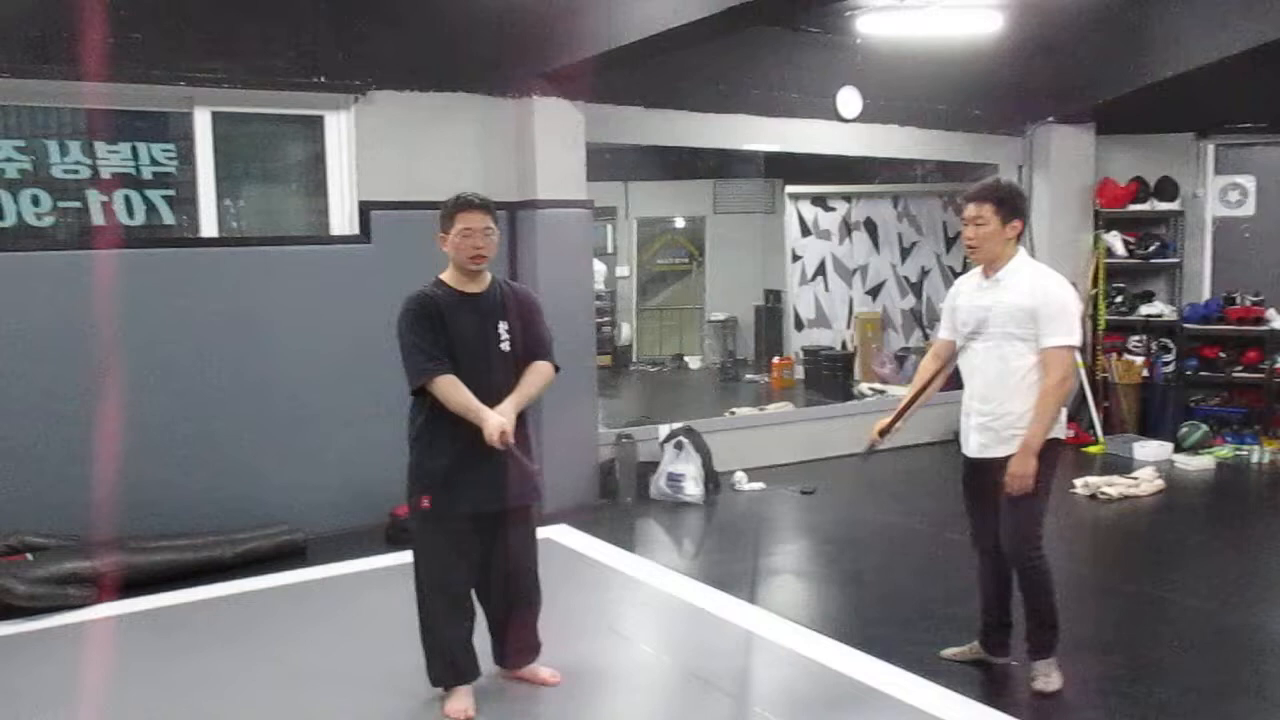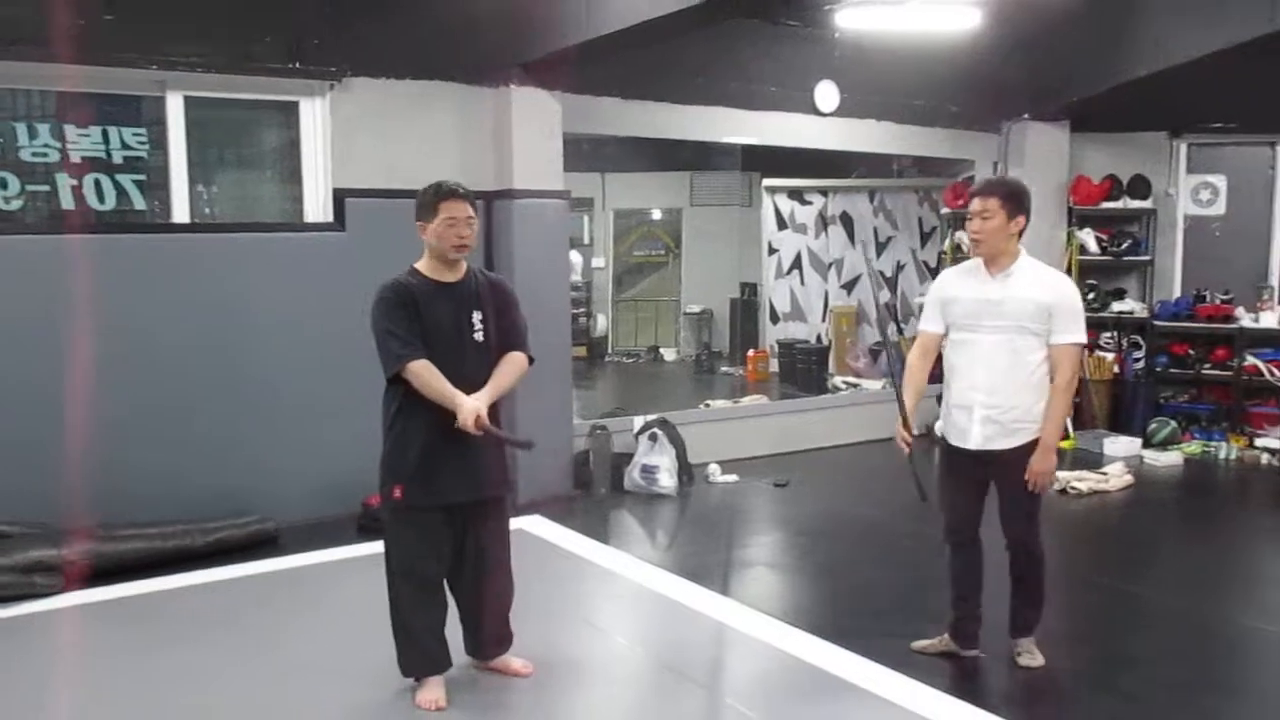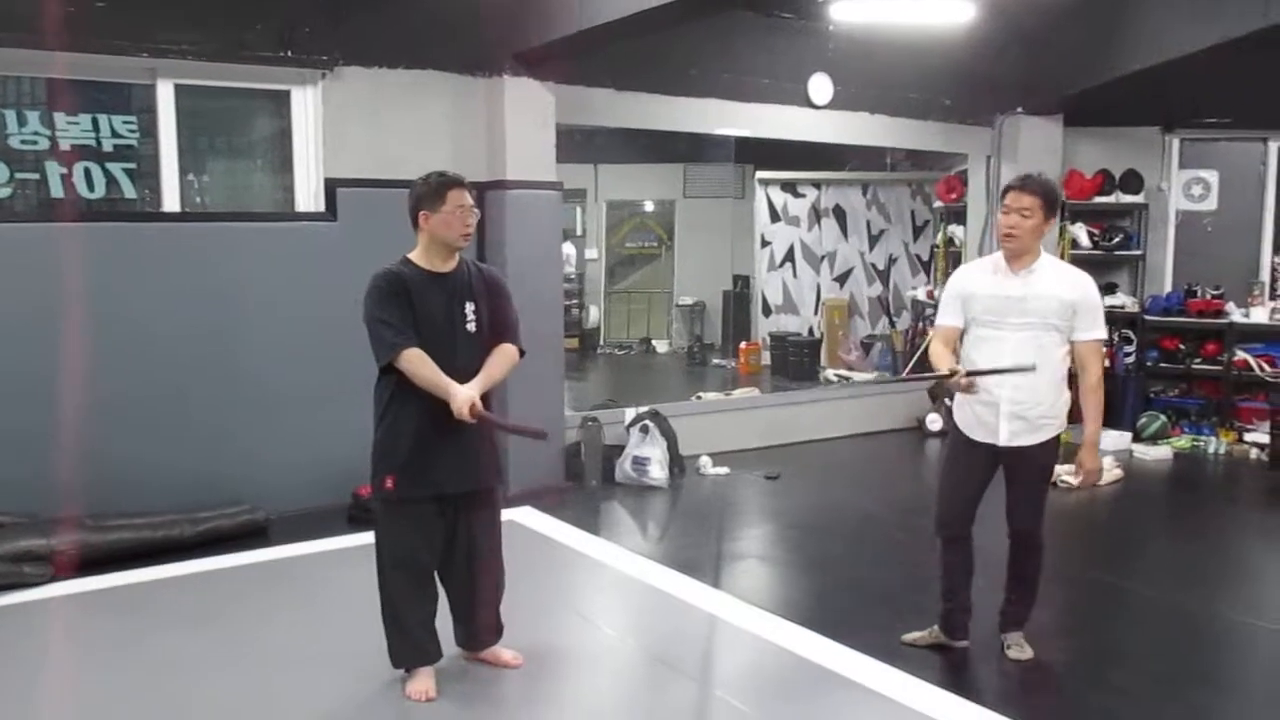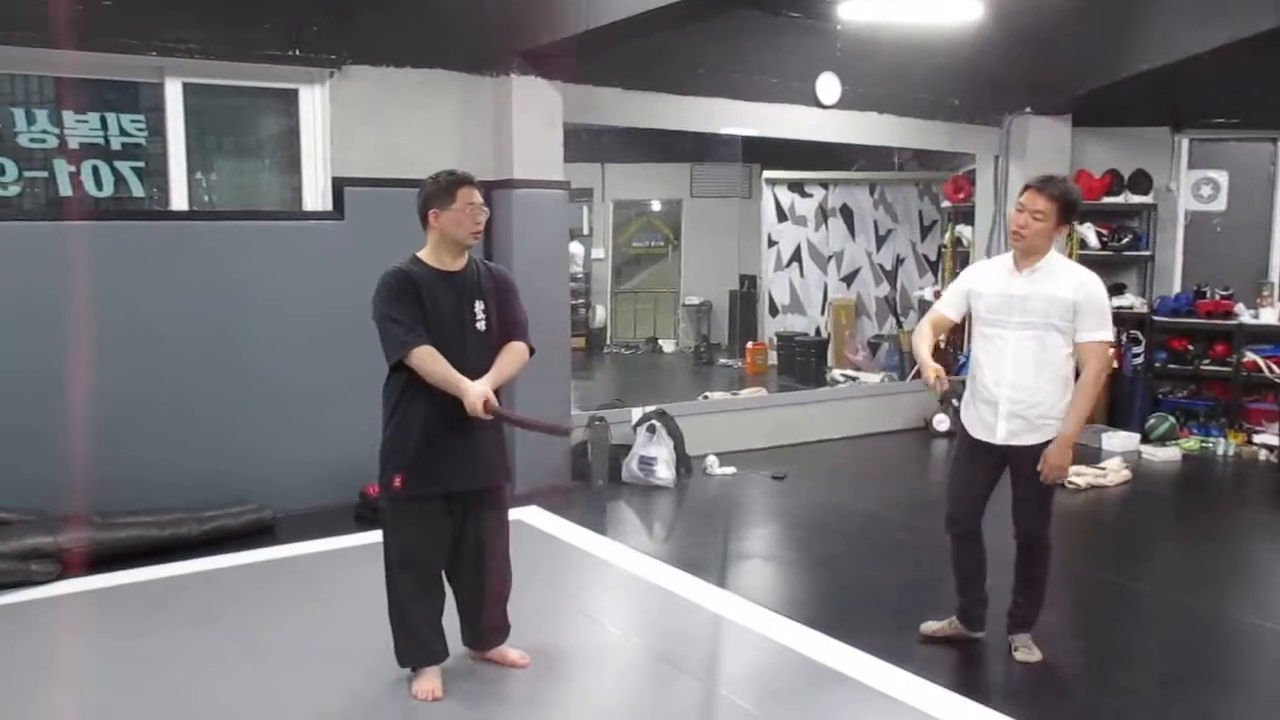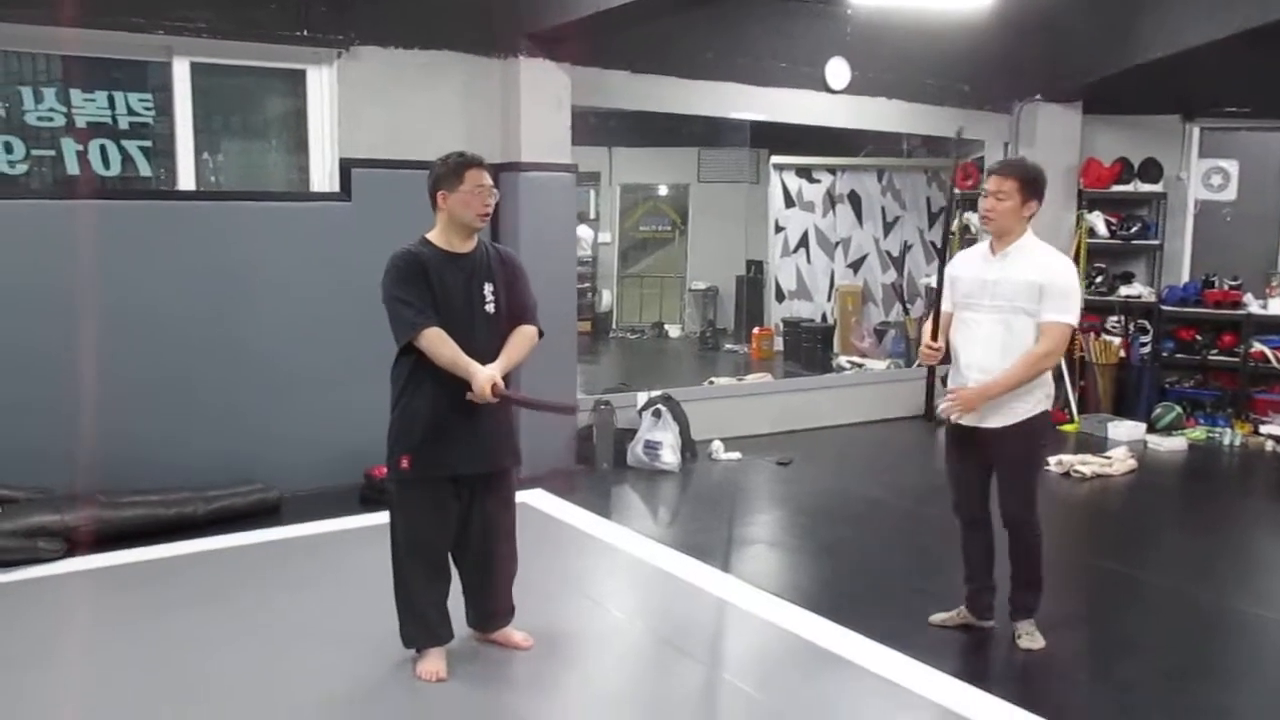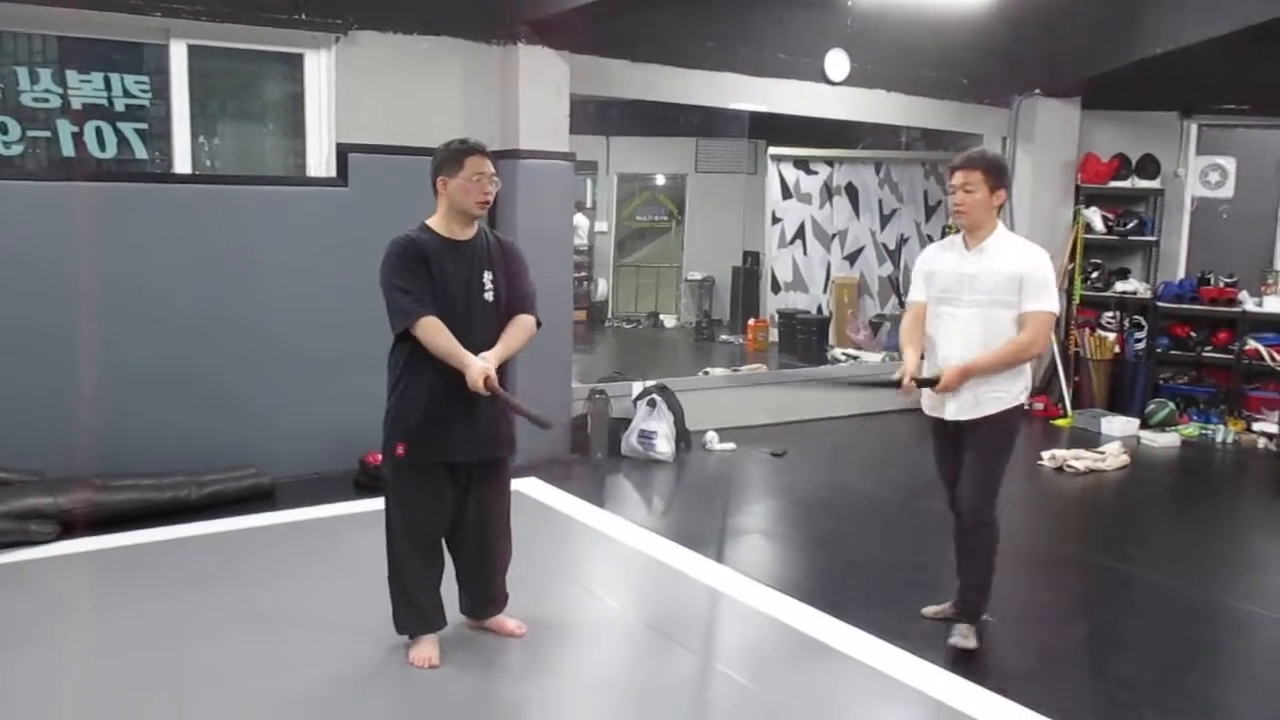
dt=0.4s
person 1, frame 1
left shoulder: (519, 301)
right shoulder: (422, 307)
left elbow: (543, 363)
right elbow: (435, 376)
left wrist: (509, 409)
right wrist: (483, 417)
left hip: (509, 458)
right hip: (444, 464)
left knee: (516, 569)
right knee: (445, 579)
left ankle: (519, 657)
person 1, frame 2
left shoulder: (495, 291)
right shoulder: (396, 296)
left elbow: (517, 355)
right elbow: (411, 364)
left wrist: (484, 398)
right wrist: (459, 403)
left hip: (481, 449)
right hip: (416, 454)
left knee: (488, 561)
right knee: (417, 569)
left ankle: (490, 648)
right ankle: (428, 671)
person 1, frame 3
left shoulder: (487, 283)
right shoulder: (390, 285)
left elbow: (508, 346)
right elbow: (404, 353)
left wrist: (475, 388)
right wrist: (452, 391)
left hip: (473, 440)
right hip: (408, 445)
left knee: (479, 551)
right knee: (408, 559)
left ankle: (480, 638)
right ankle: (419, 660)
person 1, frame 4
left shoulder: (496, 281)
right shoulder: (399, 284)
left elbow: (518, 344)
right elbow: (415, 351)
left wrist: (487, 383)
right wrist: (464, 388)
left hip: (481, 440)
right hip: (417, 443)
left knee: (486, 550)
right knee: (416, 558)
left ankle: (487, 638)
right ankle: (425, 660)
person 1, frame 5
left shoulder: (504, 264)
right shoulder: (408, 265)
left elbow: (527, 327)
right elbow: (425, 333)
left wrist: (497, 368)
right wrist: (473, 370)
left hip: (489, 422)
right hip: (425, 426)
left knee: (492, 533)
right knee: (423, 539)
left ankle: (491, 620)
right ankle: (429, 640)
person 1, frame 6
left shoulder: (504, 252)
right shoulder: (408, 251)
left elbow: (526, 316)
right elbow: (421, 320)
left wrist: (498, 355)
right wrist: (467, 362)
left hip: (487, 411)
right hip: (422, 414)
left knee: (487, 521)
right knee: (417, 526)
left ankle: (485, 607)
right ankle: (422, 627)
person 2, frame 1
left shoulder: (1048, 289)
right shoulder: (962, 289)
left elbow: (1059, 376)
right elbow: (939, 357)
left wrist: (1029, 450)
right wrist: (895, 413)
left hip: (1026, 447)
right hip: (975, 443)
left knee: (1021, 548)
right knee: (987, 545)
left ankle: (1044, 655)
right ankle: (993, 641)
person 2, frame 2
left shoulder: (1054, 288)
right shoulder: (949, 282)
left elbow: (1065, 373)
right elbow: (922, 352)
left wrist: (1048, 445)
right wrist: (907, 412)
left hip: (1020, 439)
right hip: (959, 437)
left knee: (1022, 541)
right knee: (960, 535)
left ankle: (1024, 635)
right ankle: (962, 634)
person 2, frame 3
left shoulder: (1076, 286)
right shoulder: (967, 278)
left elbow: (1090, 369)
right elbow: (940, 342)
left wrist: (1090, 441)
right wrist: (951, 371)
left hip: (1037, 435)
right hip: (972, 428)
left knee: (1026, 533)
right knee: (951, 524)
left ankle: (1013, 629)
right ankle: (952, 626)
person 2, frame 4
left shoulder: (1082, 285)
right shoulder: (979, 274)
left elbow: (1094, 368)
right elbow: (931, 324)
left wrist: (1066, 439)
right wrist: (927, 358)
left hip: (1042, 436)
right hip: (977, 426)
left knee: (1032, 534)
right knee: (961, 521)
left ankle: (1021, 629)
right ankle: (970, 617)
person 2, frame 5
left shoulder: (1053, 268)
right shoulder: (962, 262)
left elbow: (1048, 351)
right elbow: (945, 324)
left wrist: (983, 393)
right wrist: (934, 345)
left hip: (1019, 417)
right hip: (963, 414)
left knee: (1019, 518)
right knee: (969, 513)
left ankle: (1025, 615)
right ankle: (978, 606)
person 2, frame 6
left shoulder: (1028, 260)
right shoulder: (932, 257)
left elbow: (1035, 340)
right elbow: (914, 320)
left wrist: (967, 369)
right wrist: (910, 363)
left hip: (995, 407)
right hip: (942, 406)
left knee: (976, 510)
right knee: (961, 508)
left ankle: (967, 616)
right ankle: (971, 598)
